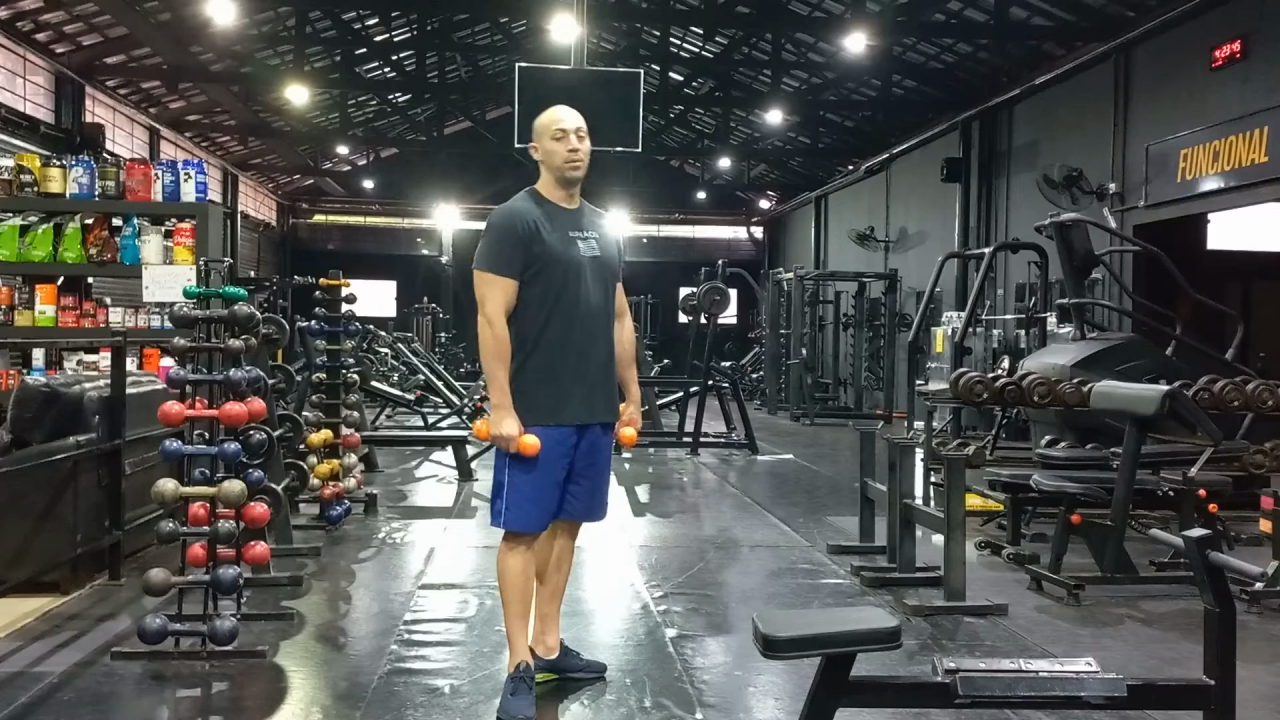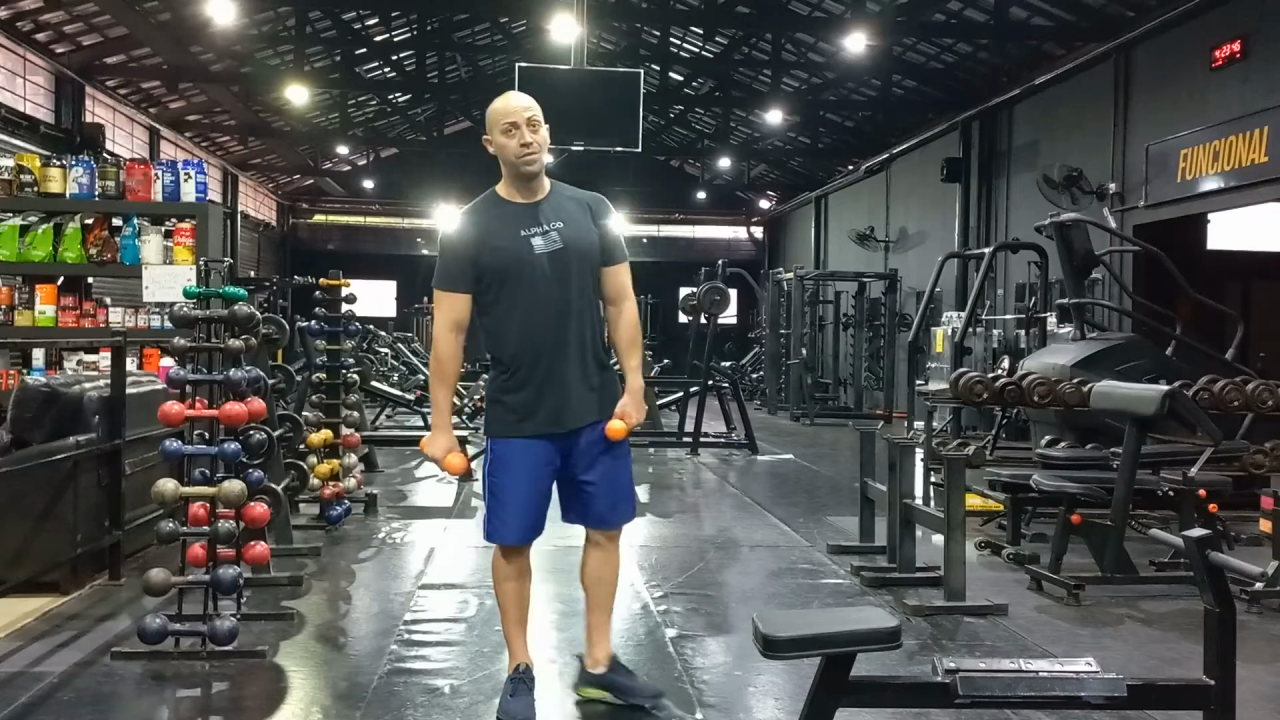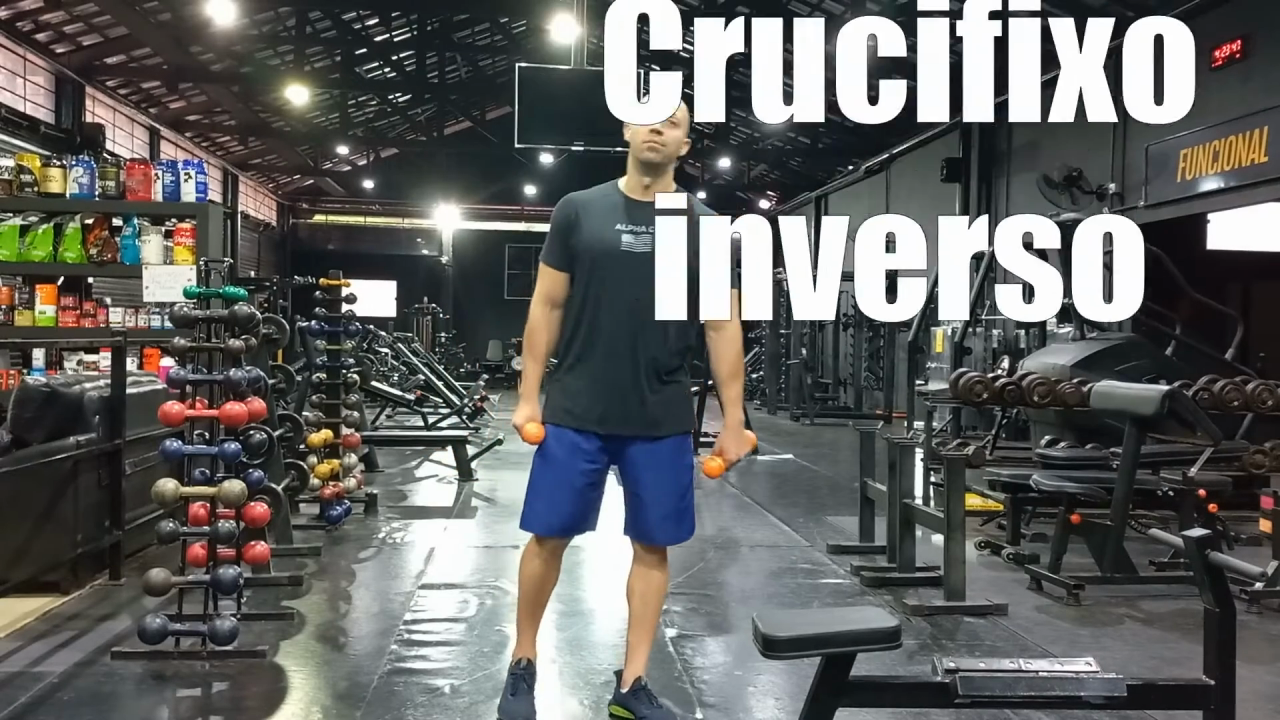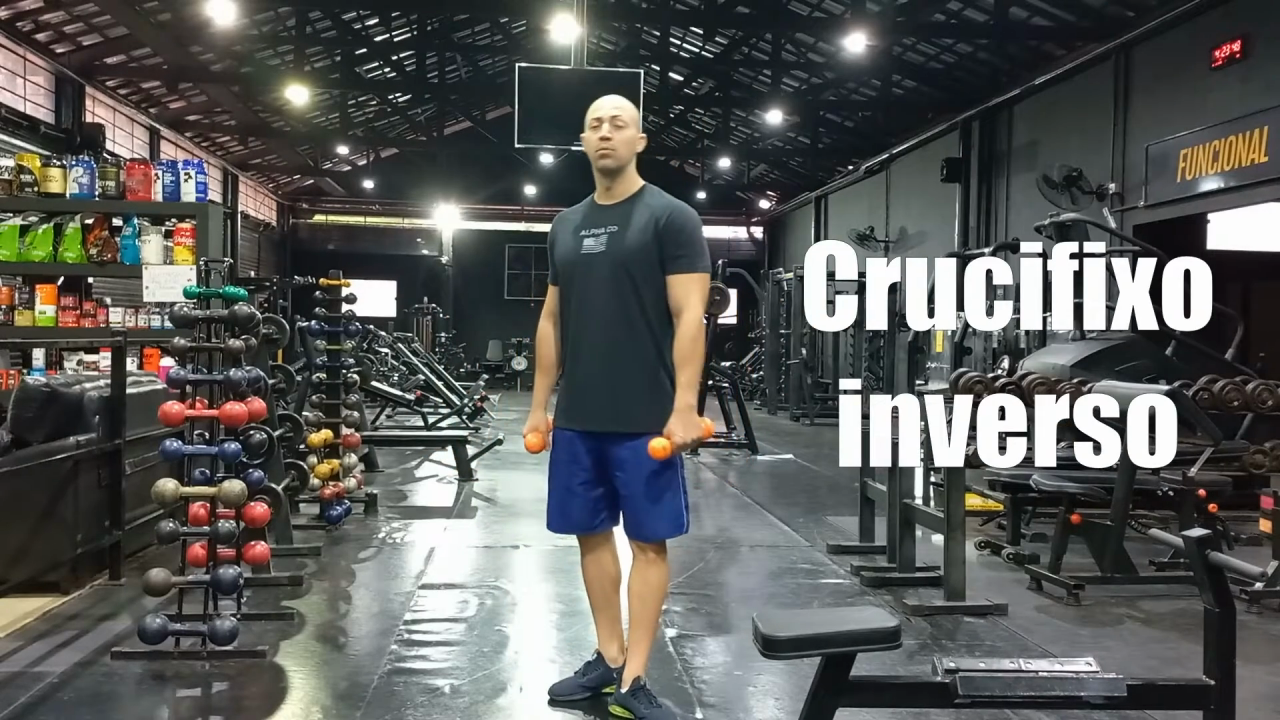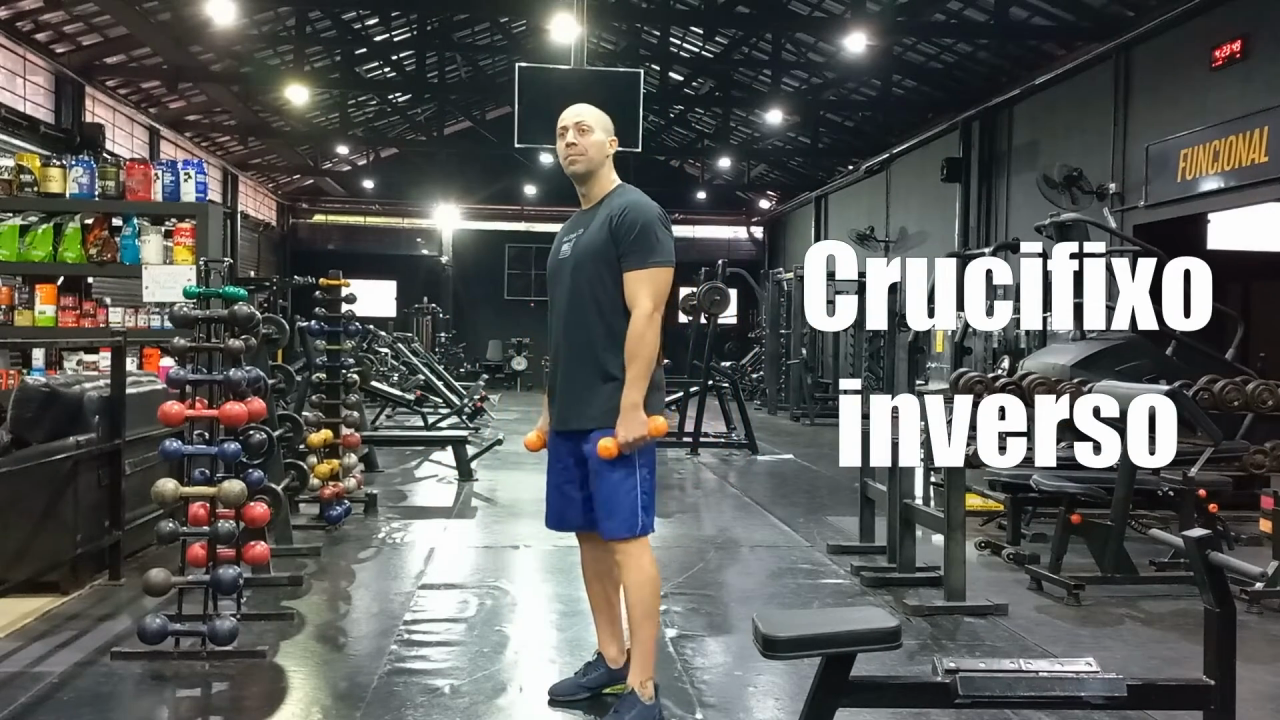
dt=1s
person 1, frame 1
left shoulder: (604, 228)
right shoulder: (514, 220)
left elbow: (619, 318)
right elbow: (492, 318)
left wrist: (631, 394)
right wrist: (502, 408)
left hip: (593, 409)
right hip: (537, 411)
left knee: (566, 524)
right knee: (522, 531)
left ankle: (549, 647)
right ankle: (520, 666)
person 1, frame 2
left shoulder: (591, 210)
right shoulder: (470, 230)
left elbow: (620, 302)
right elbow: (448, 330)
left wrist: (633, 386)
right wrist: (441, 424)
left hip: (594, 407)
right hip: (519, 417)
left knee: (605, 529)
right knee: (512, 542)
left ankle: (598, 663)
person 1, frame 3
left shoulder: (705, 229)
right shoulder: (577, 211)
left elbow: (723, 326)
right elbow: (547, 306)
left wrist: (734, 419)
right wrist: (529, 395)
left hip: (660, 419)
right hip: (575, 410)
left knee: (652, 546)
right knee: (548, 535)
right ankle: (523, 664)
person 1, frame 4
left shoulder: (671, 218)
right shoulder: (567, 224)
left elbow: (689, 317)
right elbow: (552, 320)
left wrist: (686, 407)
right wrist: (539, 403)
left hip: (644, 418)
right hip: (577, 417)
left knee: (648, 541)
right knee: (591, 534)
right ankle: (608, 657)
person 1, frame 5
left shoulder: (636, 213)
right shoulder: (569, 231)
left elbow: (646, 314)
left wrist: (633, 406)
right wrist: (550, 406)
left hip: (615, 410)
right hip: (572, 413)
left knee: (625, 537)
right knee: (590, 535)
right ankle: (611, 659)
